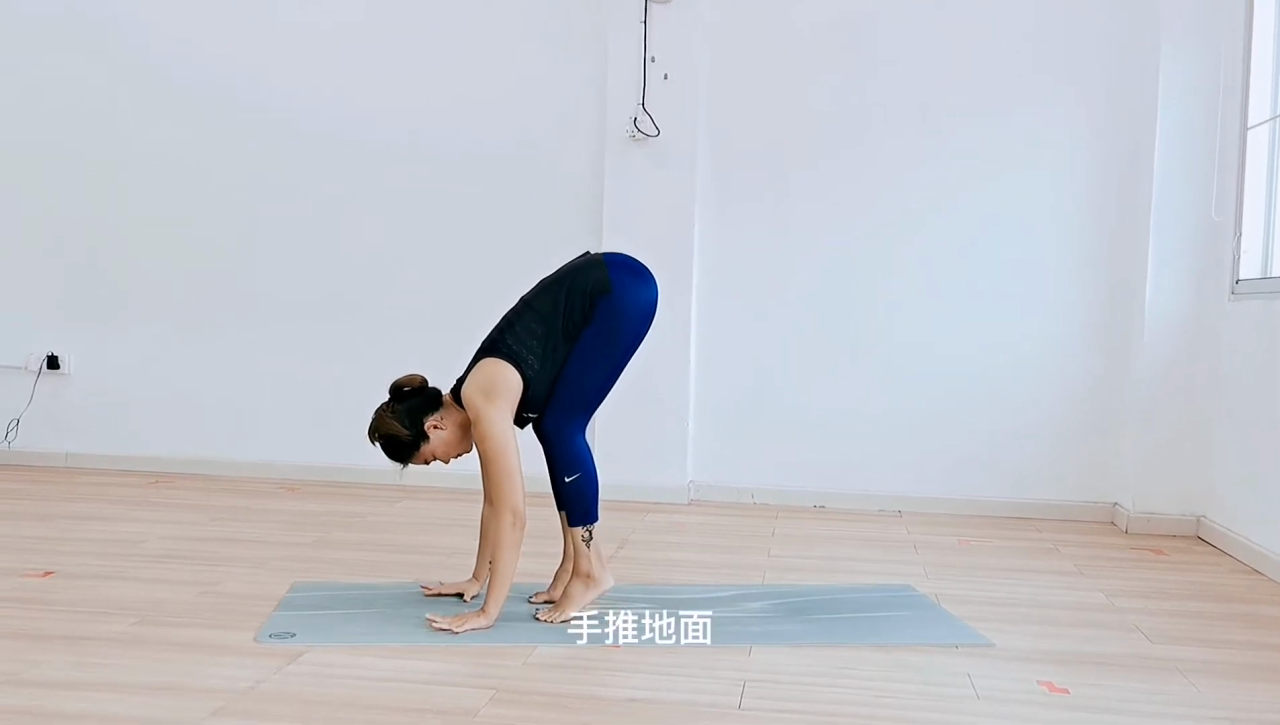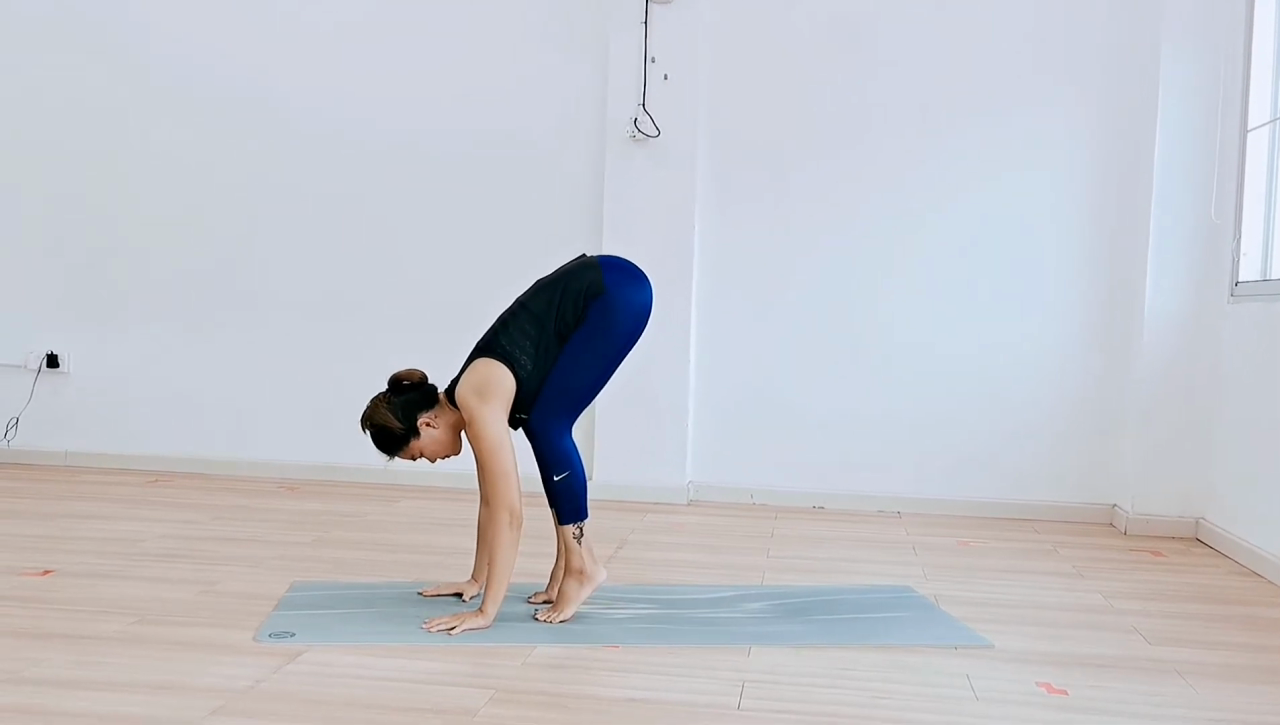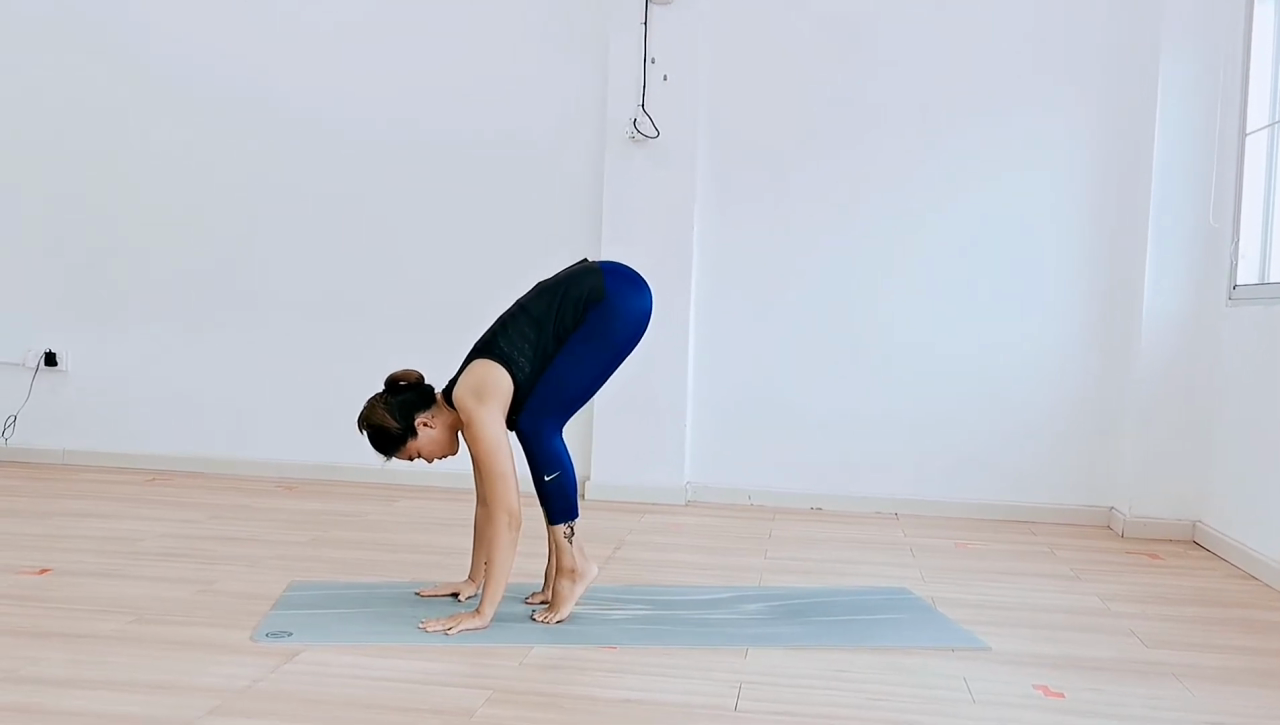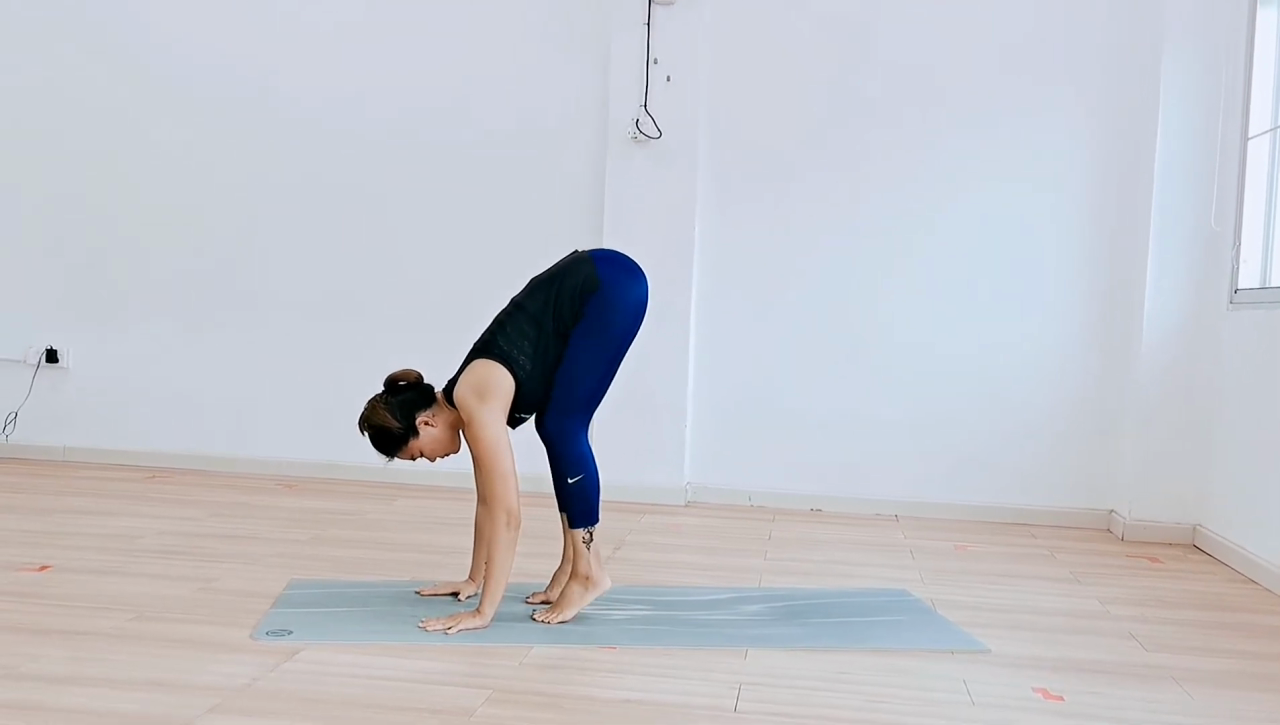
dt=0.4s
person 1, frame 1
left shoulder: (483, 405)
right shoulder: (474, 402)
left elbow: (512, 513)
right elbow: (494, 500)
left wrist: (487, 612)
right wrist: (478, 579)
left hip: (622, 288)
right hip: (597, 291)
left knee: (561, 428)
right knee: (552, 429)
left ankle: (590, 570)
right ankle: (573, 564)
person 1, frame 2
left shoulder: (477, 404)
right shoulder: (470, 402)
left elbow: (508, 512)
right elbow: (491, 499)
left wrist: (486, 612)
right wrist: (477, 579)
left hip: (618, 291)
right hip: (593, 294)
left knee: (547, 426)
right knee: (542, 427)
left ankle: (582, 566)
right ankle: (568, 564)
person 1, frame 3
left shoulder: (474, 404)
right shoulder: (466, 403)
left elbow: (507, 513)
right elbow: (487, 499)
left wrist: (483, 612)
right wrist: (474, 579)
left hip: (617, 297)
right hip: (593, 298)
left knee: (537, 427)
right knee: (537, 429)
left ankle: (573, 564)
right ankle: (560, 565)
person 1, frame 4
left shoulder: (476, 404)
right shoulder: (467, 404)
left elbow: (506, 513)
right elbow: (488, 499)
left wrist: (484, 612)
right wrist: (475, 579)
left hip: (612, 285)
right hip: (590, 289)
left knee: (563, 429)
right knee: (554, 428)
left ankle: (587, 572)
right ankle: (571, 566)
